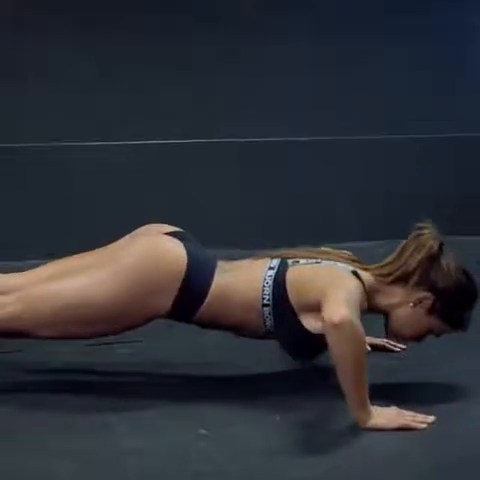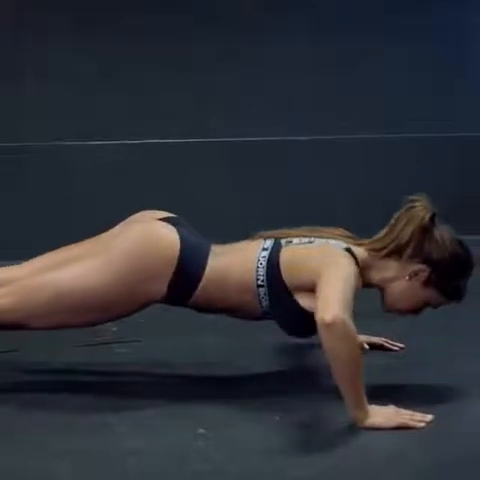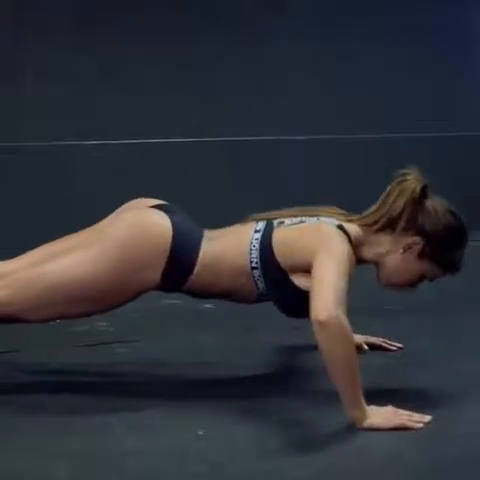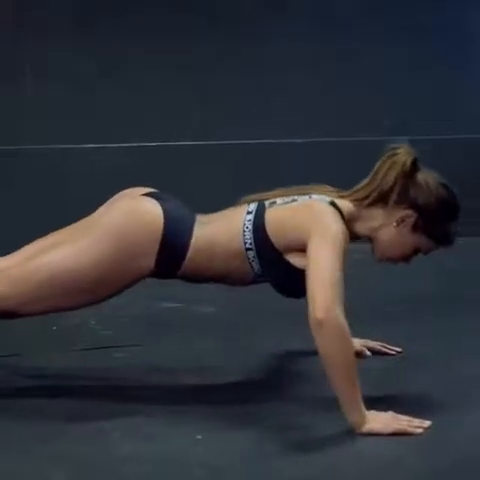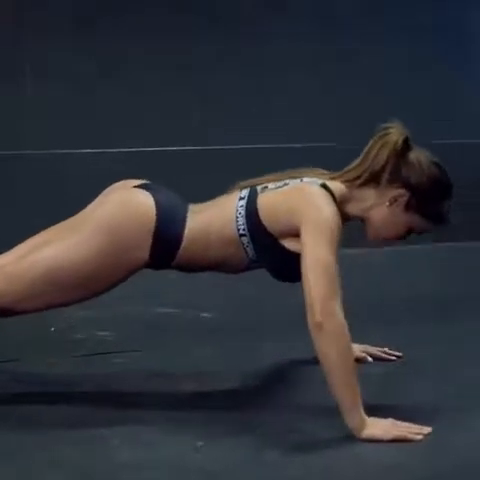
dt=0.3s
person 1, frame 1
left shoulder: (353, 269)
right shoulder: (351, 287)
right elbow: (338, 322)
left wrist: (347, 338)
right wrist: (365, 414)
left hip: (166, 248)
right hip: (163, 275)
person 1, frame 2
left shoulder: (347, 249)
right shoulder: (344, 267)
right elbow: (331, 320)
left wrist: (346, 337)
right wrist: (362, 413)
left hip: (162, 237)
right hip: (157, 262)
person 1, frame 3
left shoulder: (341, 228)
right shoulder: (337, 246)
right elbow: (325, 319)
left wrist: (339, 338)
right wrist: (360, 414)
left hip: (156, 226)
right hip: (151, 248)
person 1, frame 4
left shoulder: (333, 208)
right shoulder: (330, 225)
right elbow: (322, 316)
left wrist: (338, 340)
right wrist: (361, 417)
left hip: (149, 215)
right hip: (144, 236)
person 1, frame 5
left shoulder: (323, 192)
right shoulder: (321, 210)
right elbow: (323, 316)
left wrist: (337, 347)
right wrist: (360, 423)
left hip: (142, 209)
right hip: (135, 229)
